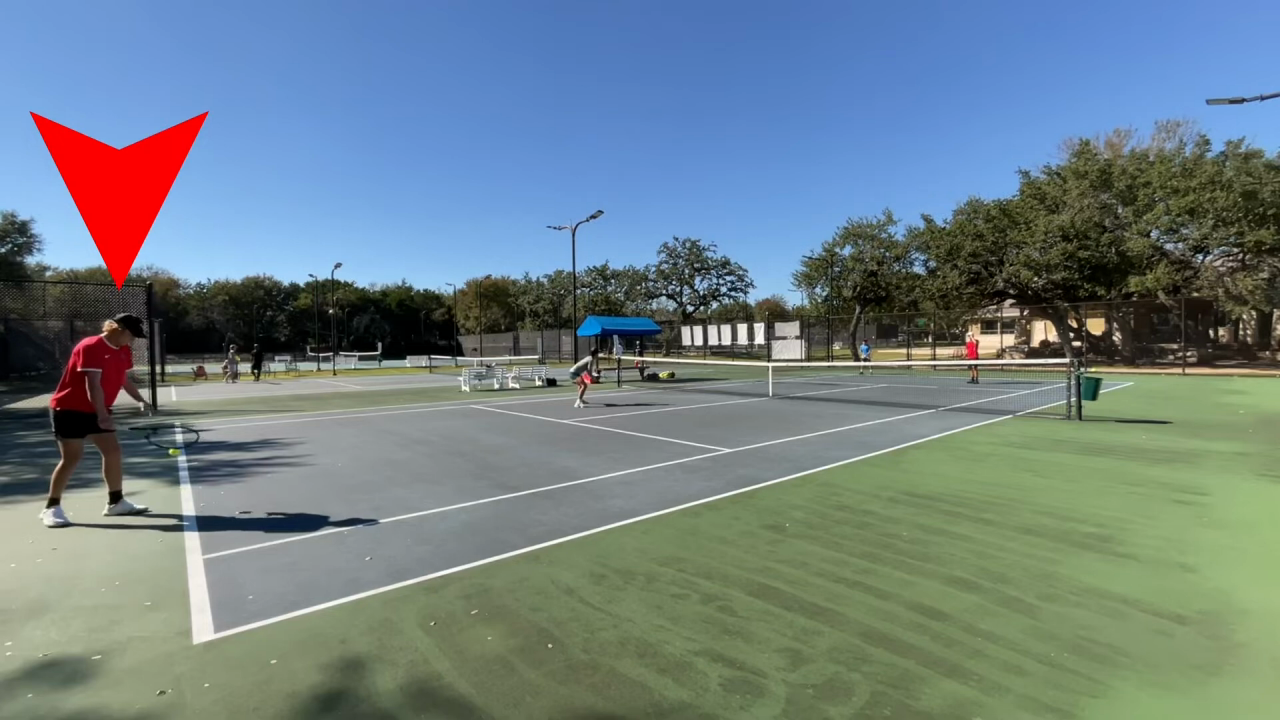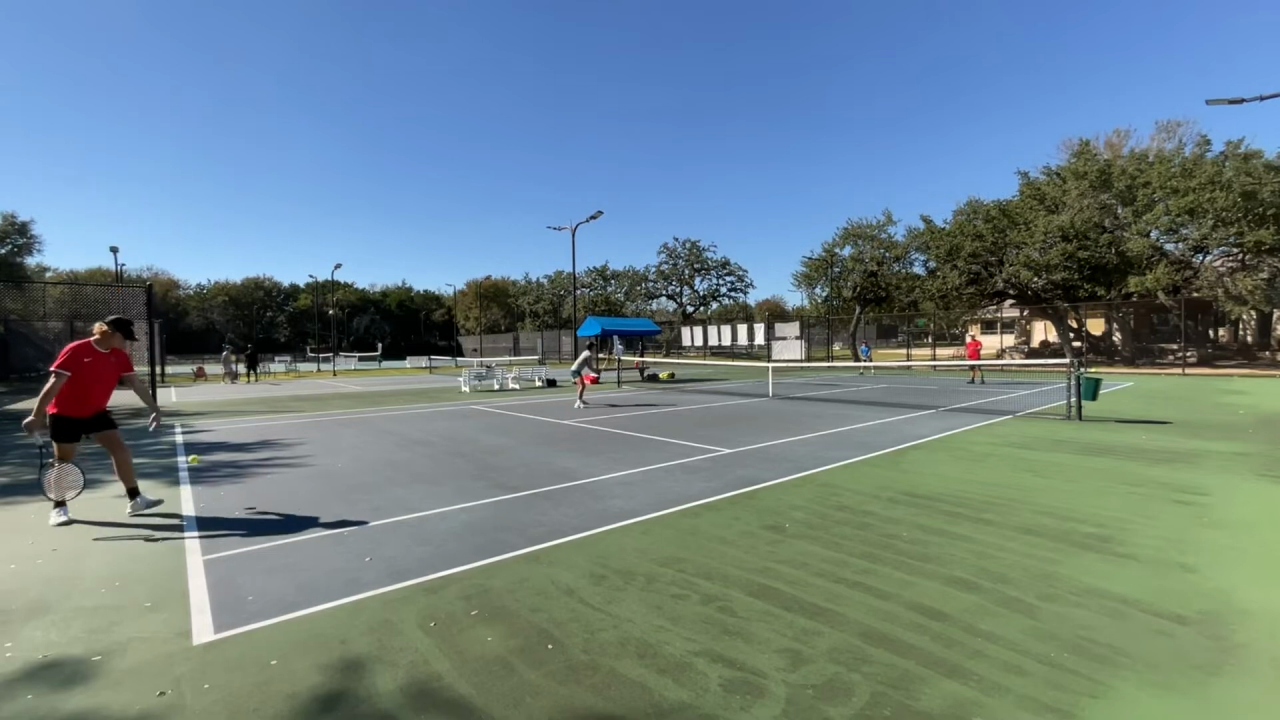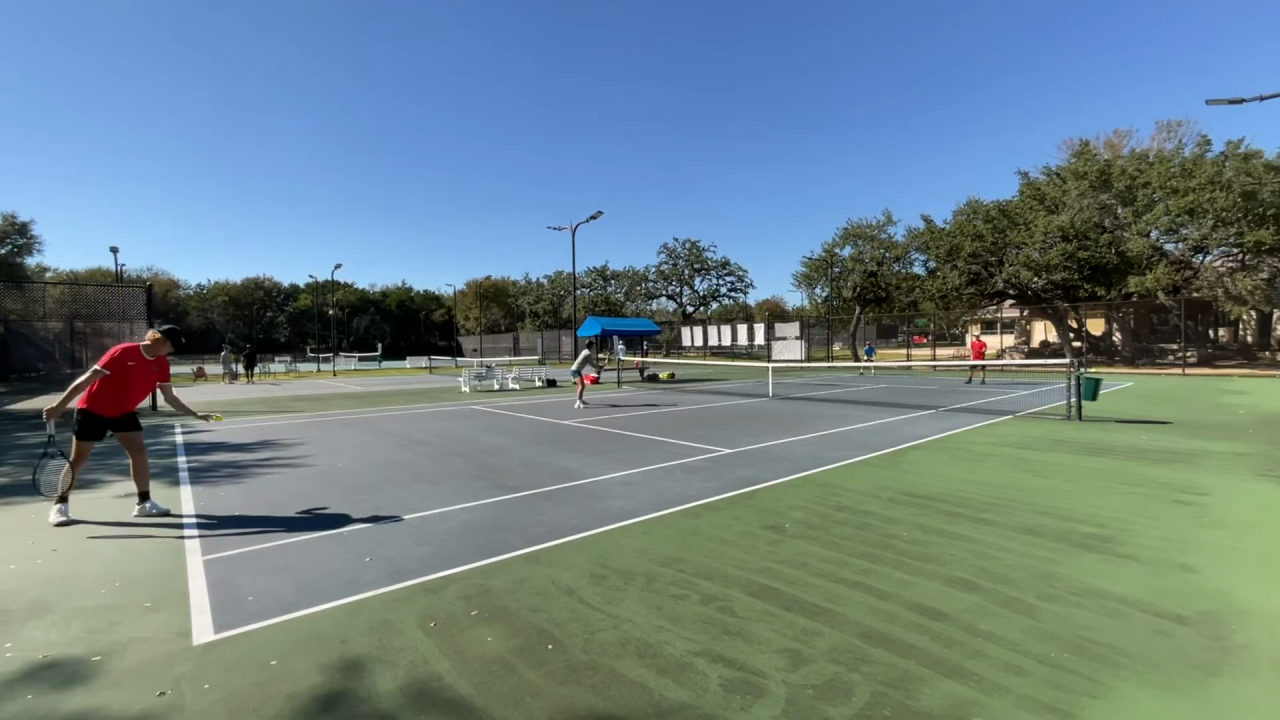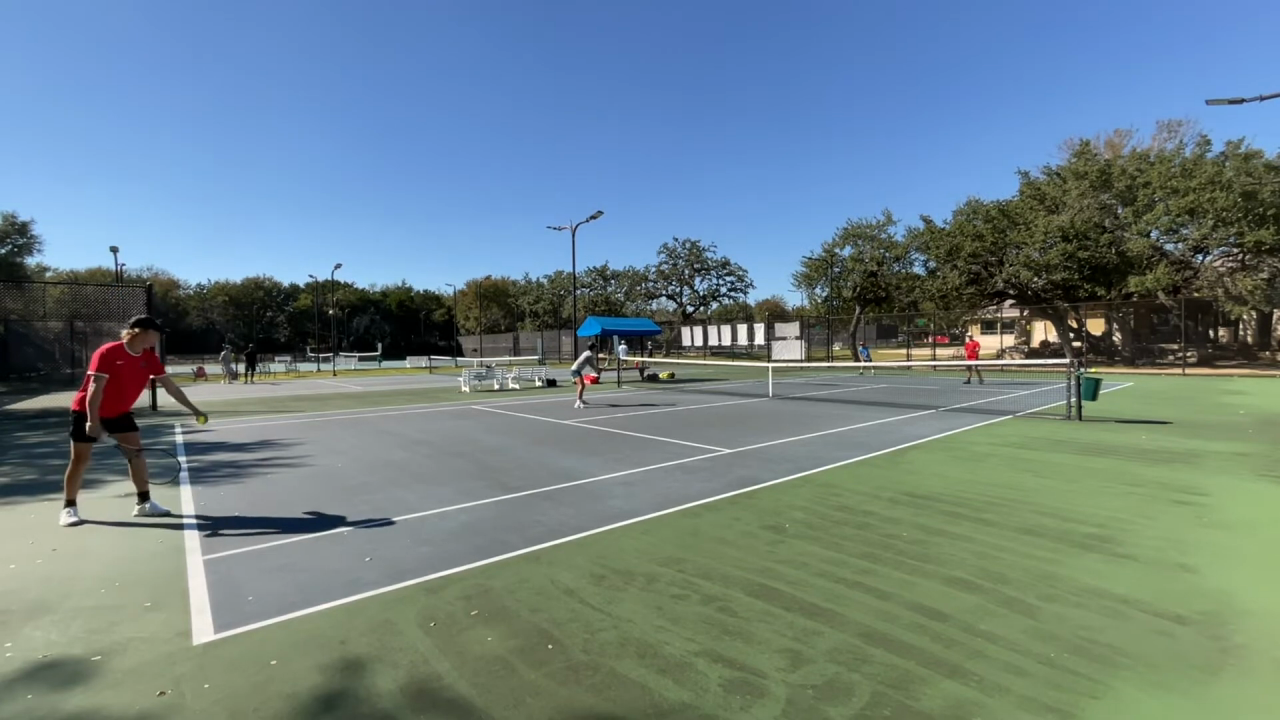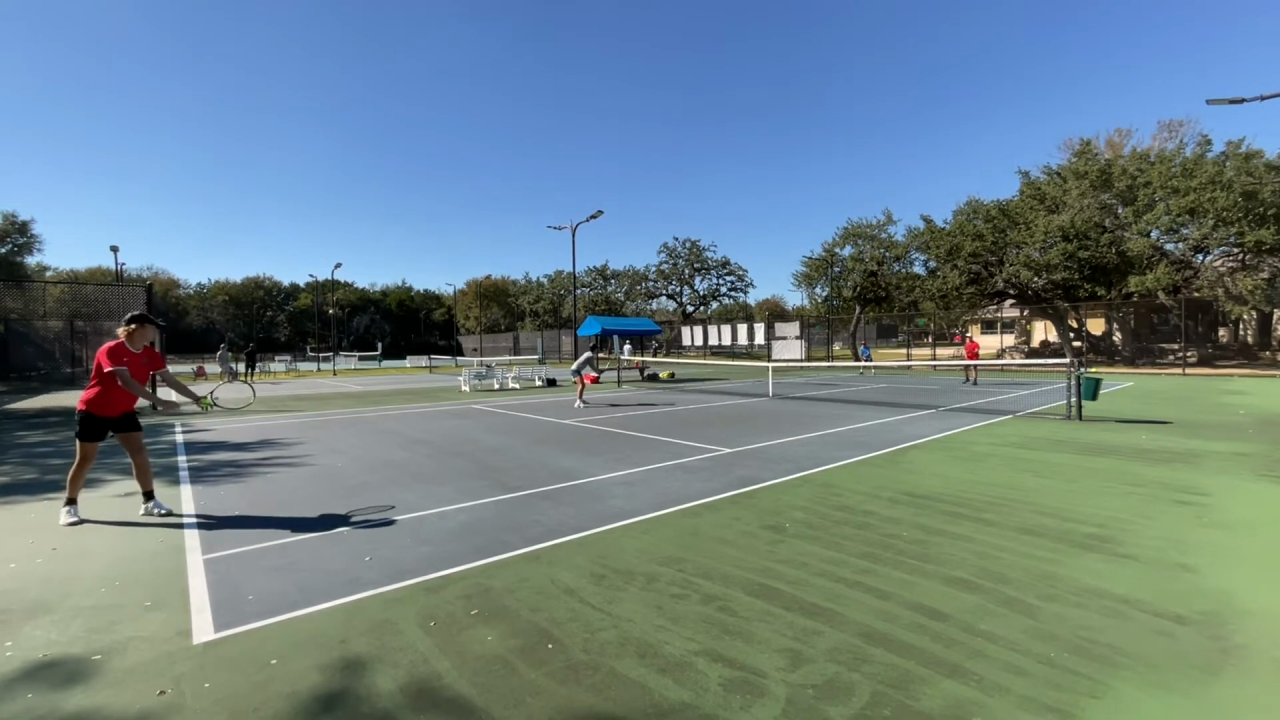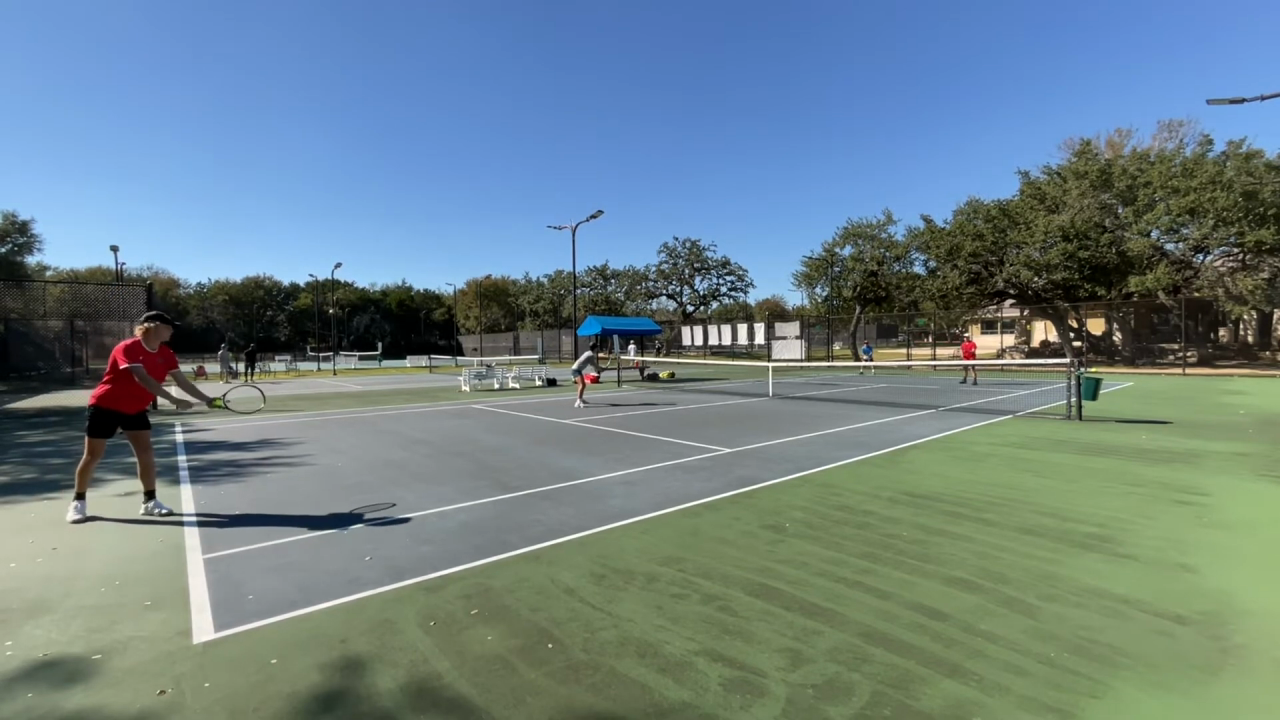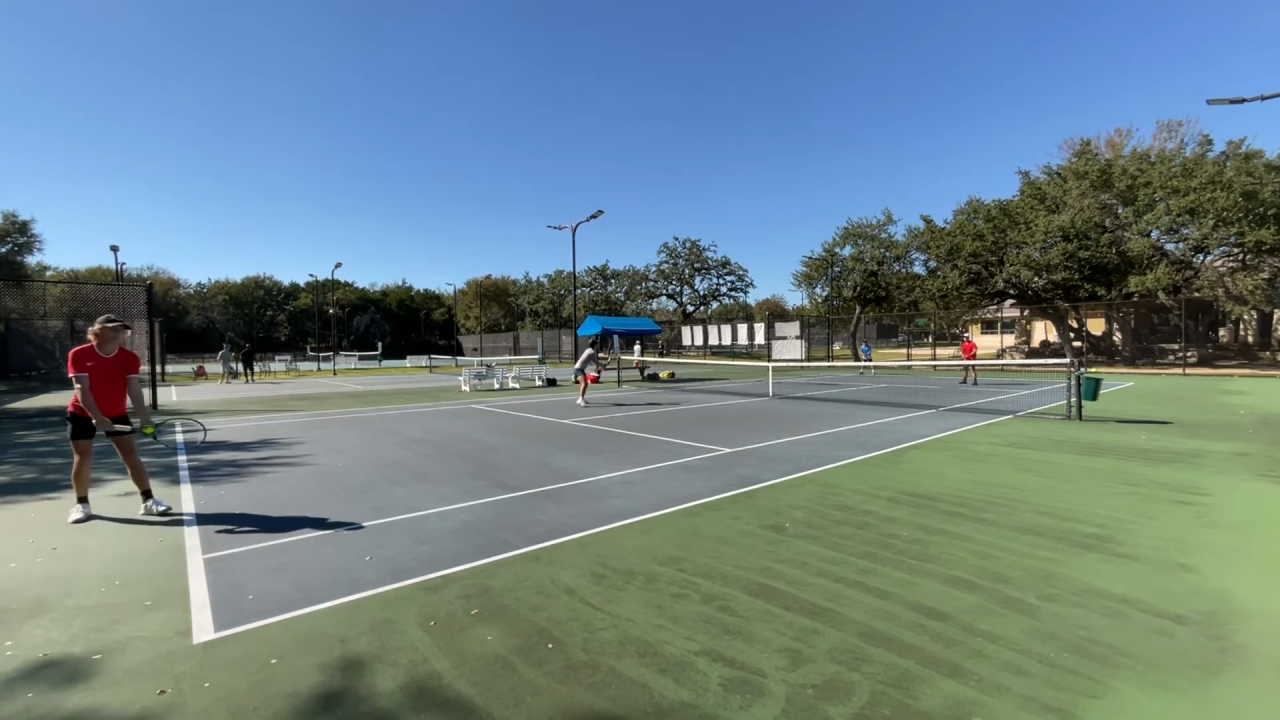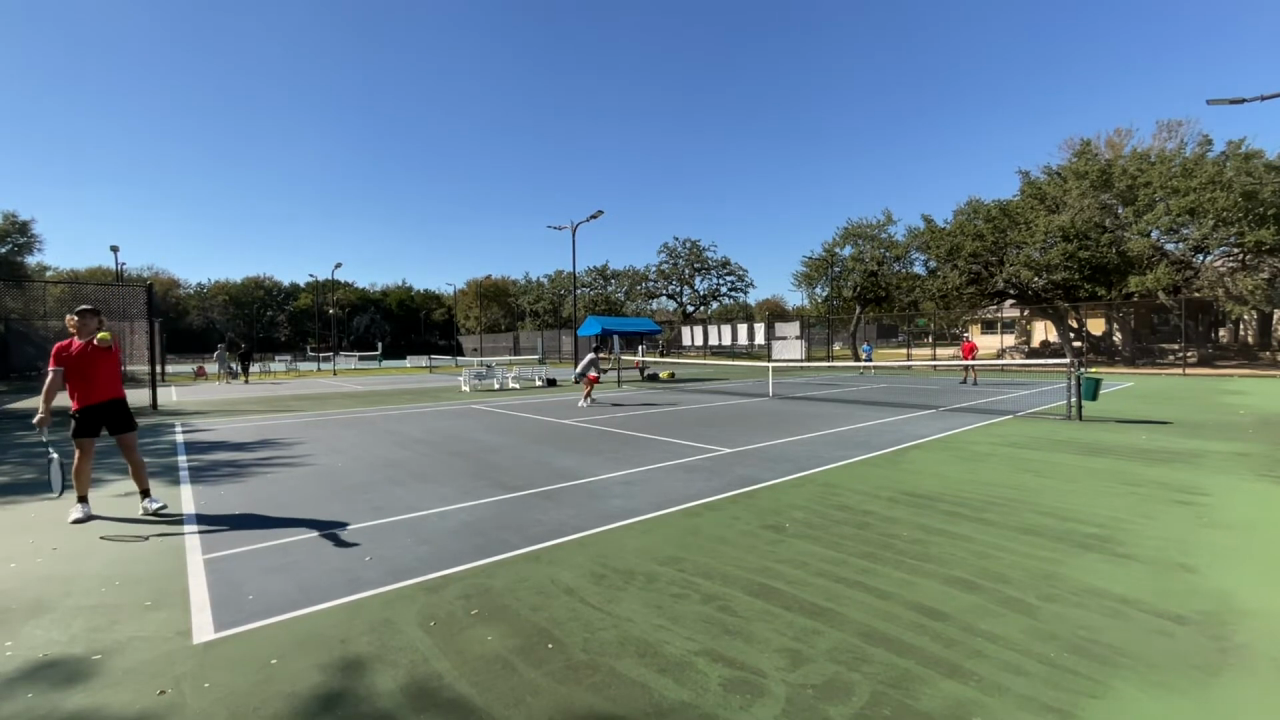
dt=0.5s
person 1, frame 1
left shoulder: (124, 351)
right shoulder: (90, 347)
left elbow: (125, 380)
right elbow: (93, 385)
left wrist: (141, 400)
right wrist: (102, 414)
left hip: (95, 411)
right hip: (69, 410)
left knee: (113, 452)
right knee: (72, 458)
left ankle: (115, 502)
right ankle: (52, 507)
person 1, frame 2
left shoulder: (120, 356)
right shoulder: (75, 351)
left elbow: (137, 385)
right elbow: (54, 385)
left wrist: (154, 409)
right wrist: (37, 416)
left hip: (96, 413)
right hip: (65, 415)
left knee: (121, 450)
right knee: (65, 462)
left ankle: (135, 500)
right ankle: (59, 508)
person 1, frame 3
left shoulder: (161, 365)
right shoulder: (123, 353)
left elbow: (170, 397)
right elbow: (89, 378)
left wrist: (195, 414)
right wrist: (59, 406)
left hip: (124, 412)
right hip: (93, 411)
left knee: (140, 452)
right knee: (79, 458)
left ankle: (144, 503)
right ankle: (60, 505)
person 1, frame 4
left shoulder: (150, 358)
right shoulder: (107, 353)
left elbow: (170, 386)
right elbow: (95, 387)
left wrist: (194, 409)
right wrist: (92, 420)
left hip: (119, 414)
right hip: (87, 412)
left knee: (137, 453)
right knee: (80, 460)
left ankle: (144, 503)
right ankle: (69, 508)
person 1, frame 5
left shoulder: (151, 355)
right shoulder: (111, 350)
left elbow: (170, 380)
right elbow: (126, 381)
left wrist: (197, 398)
right wrist: (159, 401)
left hip: (123, 412)
right hip: (93, 411)
left knee: (140, 454)
right knee: (85, 460)
left ankle: (149, 502)
right ankle: (69, 506)
person 1, frame 6
left shoulder: (166, 354)
right shoulder: (127, 348)
left elbow: (183, 381)
right elbow: (142, 379)
left wrist: (207, 400)
right wrist: (174, 400)
left hip: (135, 410)
right hip: (105, 406)
left knee: (146, 453)
right knee: (92, 455)
left ankle: (149, 501)
right ankle: (78, 501)
person 1, frame 7
left shoulder: (130, 358)
right shoulder: (79, 355)
left elbow: (134, 390)
right elbow: (82, 388)
left wrist: (145, 419)
right wrist: (96, 417)
left hip: (116, 415)
right hip: (82, 414)
left knee: (131, 456)
right knee: (83, 458)
left ankle: (149, 501)
right ankle: (82, 504)
person 1, frame 8
left shoulder: (105, 342)
right shoulder: (61, 349)
left elbow: (105, 339)
right elbow: (53, 381)
left wrist: (100, 337)
right wrist: (44, 410)
left hip: (114, 404)
right hip: (84, 409)
left knee: (132, 453)
right knee: (83, 456)
left ankle: (146, 500)
right ankle: (81, 504)
